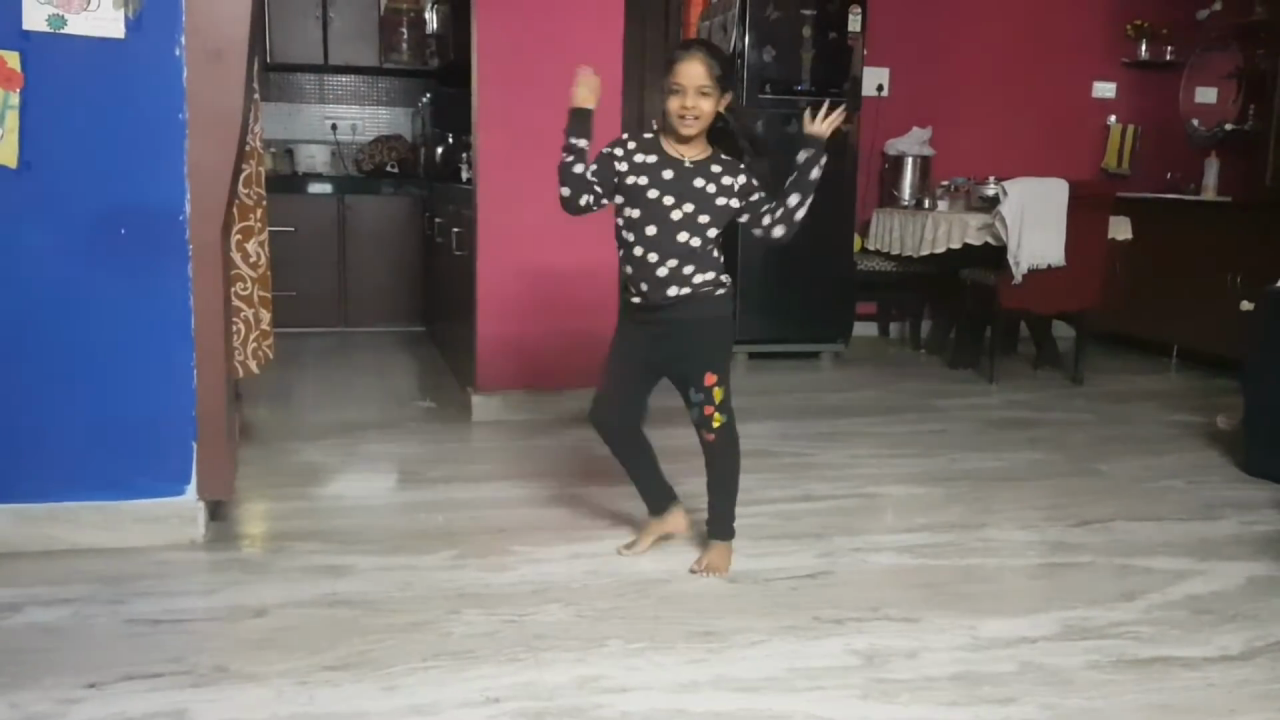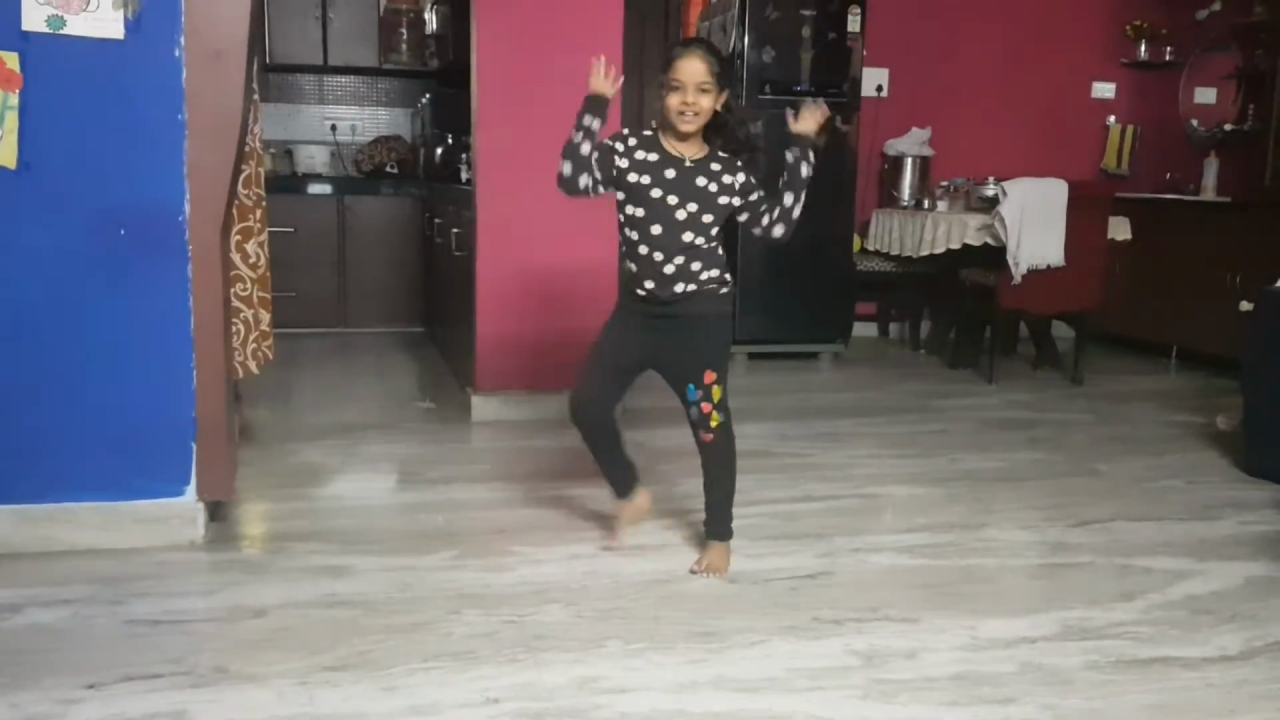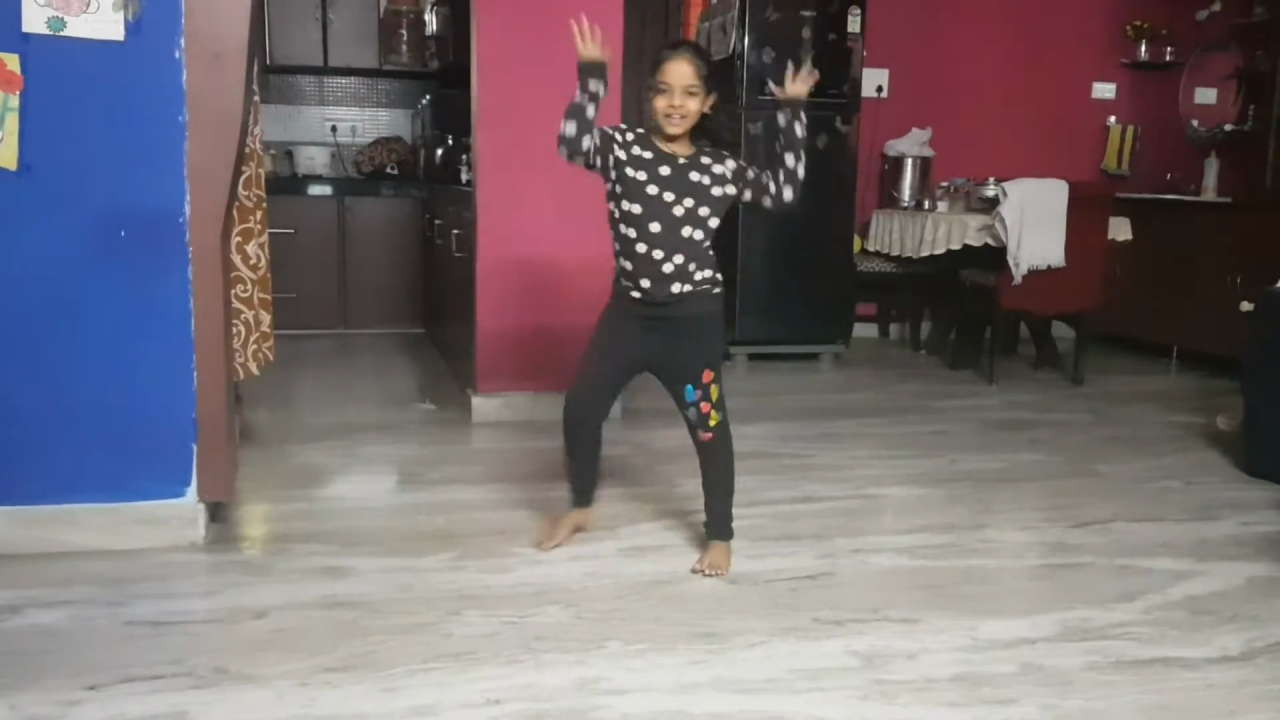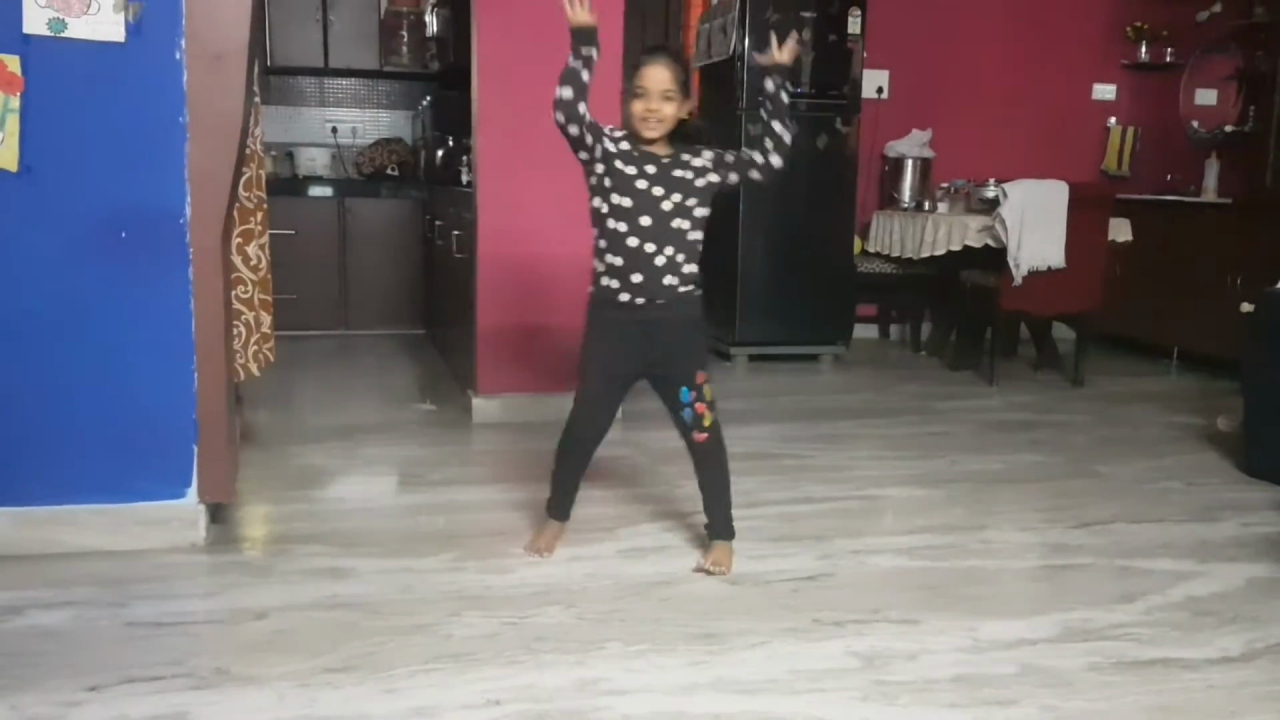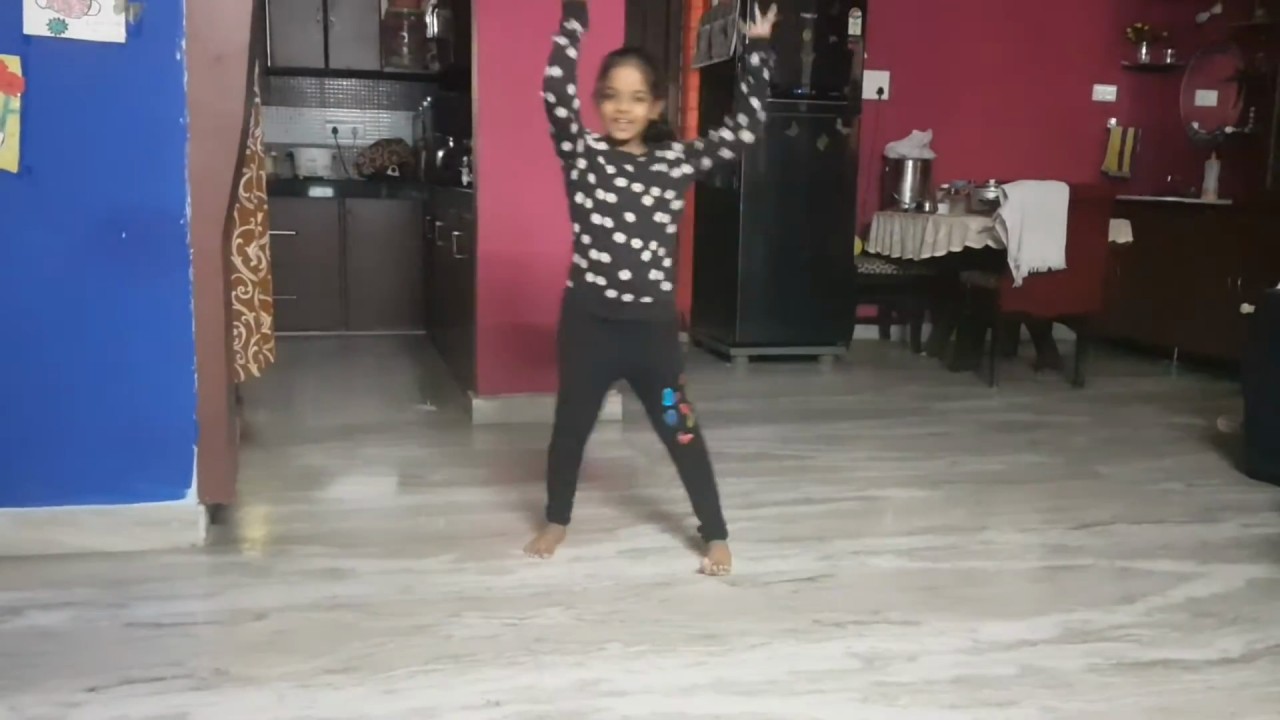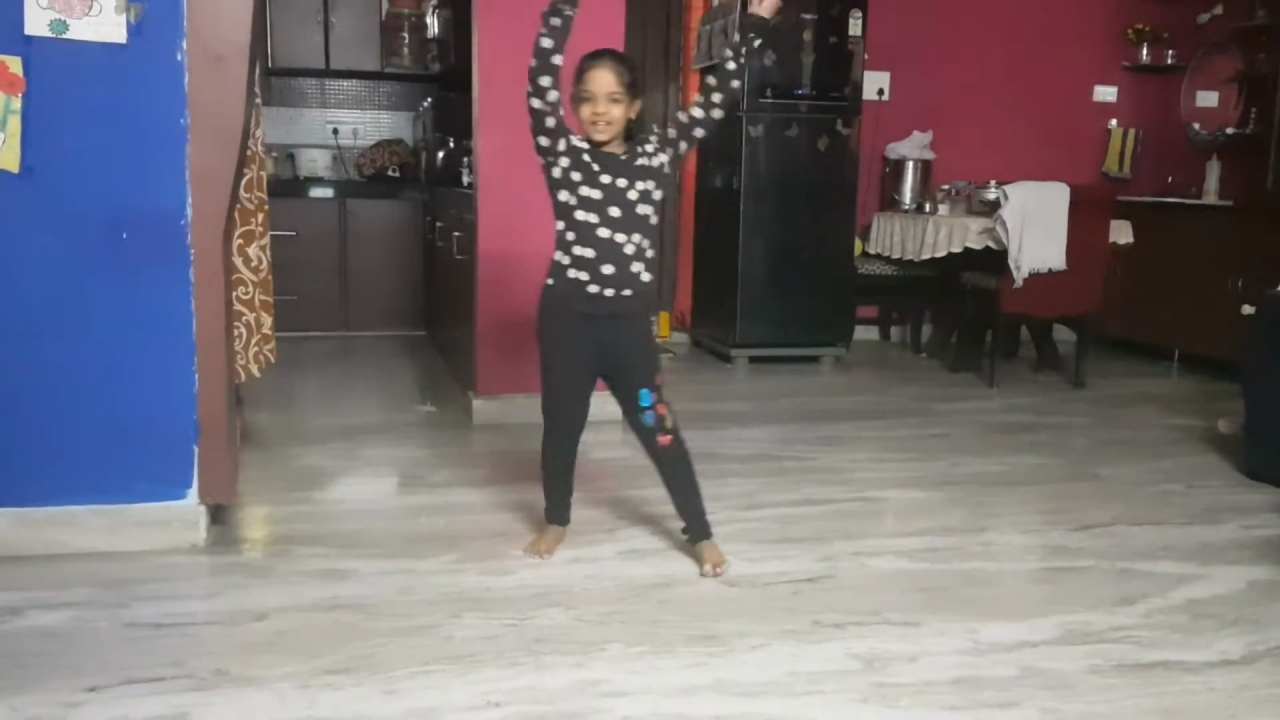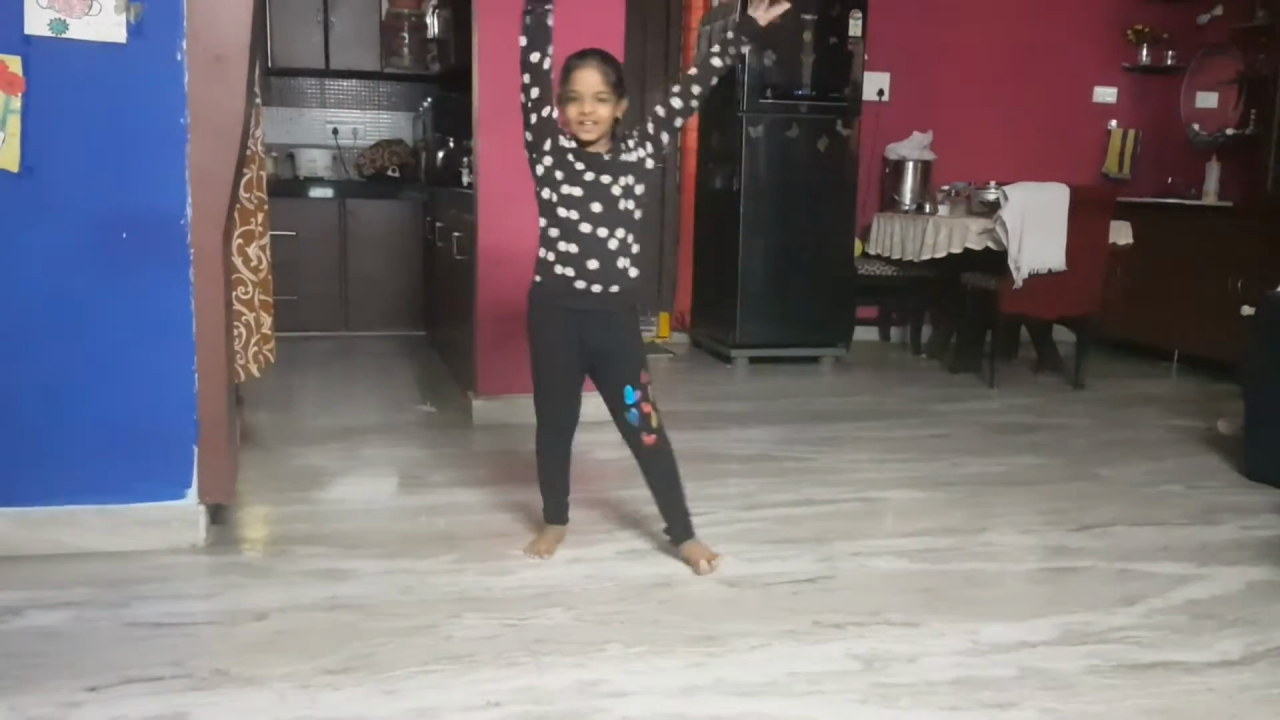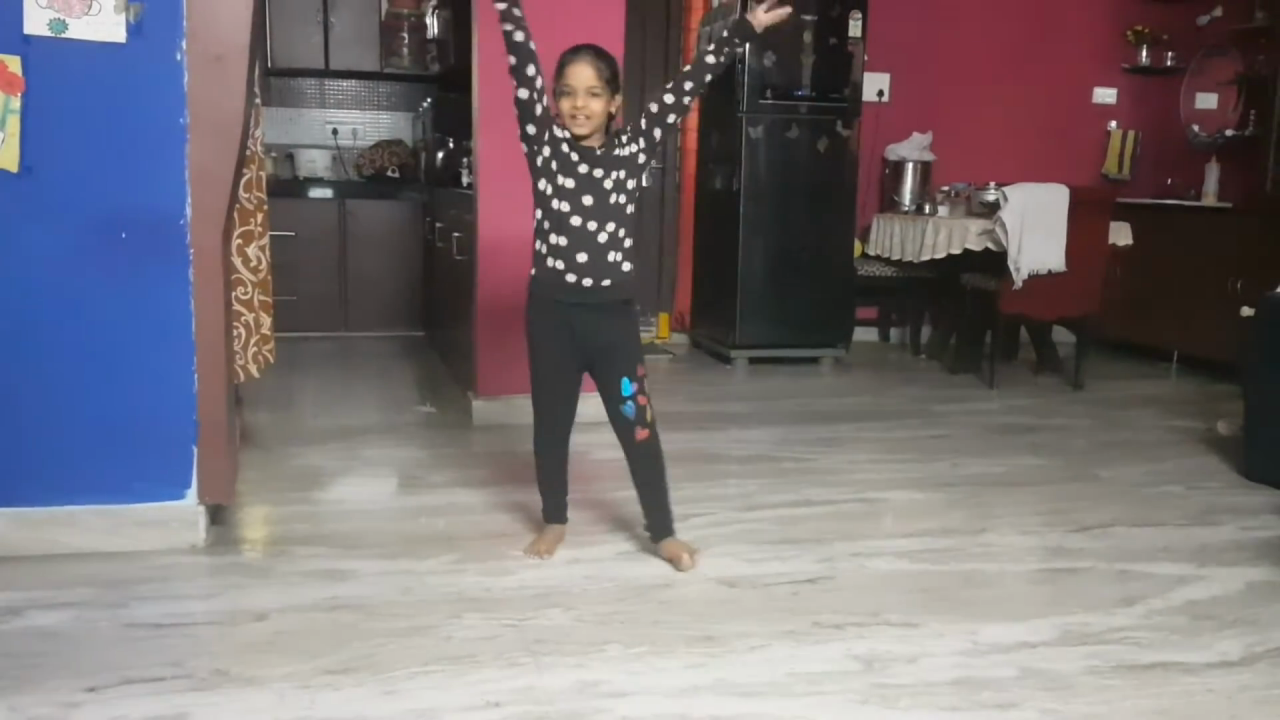
dt=0.1s
person 1, frame 1
left shoulder: (729, 174)
right shoulder: (630, 152)
left elbow: (776, 225)
right elbow: (575, 197)
left wrist: (813, 150)
right wrist: (581, 119)
left hip: (700, 317)
right hip: (639, 314)
left knee: (715, 425)
right knee: (611, 414)
left ankle: (720, 535)
right ankle: (667, 511)
person 1, frame 2
left shoulder: (728, 172)
right shoulder: (630, 149)
left elbow: (775, 223)
right elbow: (574, 178)
left wrist: (802, 148)
right wrist: (597, 104)
left hip: (699, 316)
right hip: (636, 308)
left knee: (711, 426)
right knee: (588, 400)
left ankle: (718, 535)
right ankle: (630, 494)
person 1, frame 3
left shoulder: (718, 167)
right shoulder: (620, 147)
left elbow: (781, 190)
right elbow: (572, 143)
left wrist: (791, 112)
right wrist: (592, 70)
left hip: (692, 317)
right hip: (629, 311)
left knee: (708, 425)
right knee: (581, 405)
left ankle: (719, 535)
right ankle: (580, 505)
person 1, frame 4
left shoulder: (702, 167)
right shoulder: (604, 154)
left elbow: (770, 156)
right elbow: (568, 109)
left wrist: (775, 78)
left hip: (679, 321)
right hip: (613, 318)
left knee: (701, 427)
right knee: (585, 423)
left ankle: (721, 534)
right ankle: (556, 516)
person 1, frame 5
left shoulder: (676, 161)
right shoulder: (581, 151)
left elbow: (744, 131)
right elbow: (557, 93)
left wrist: (757, 50)
left hip: (651, 322)
right hip: (589, 318)
left knee: (681, 429)
right knee: (571, 425)
left ankle: (715, 535)
right ankle: (556, 520)
person 1, frame 6
left shoulder: (656, 155)
right shoulder: (560, 152)
left elbow: (709, 103)
right elbow: (544, 76)
left hip: (628, 318)
right hip: (566, 315)
left knee: (658, 428)
right knee: (561, 424)
left ankle: (700, 533)
right ankle: (555, 520)
person 1, frame 7
left shoulder: (640, 152)
right shoulder: (547, 148)
left elbow: (689, 91)
right elbow: (532, 72)
left hip: (614, 315)
right hip: (554, 311)
left knee: (643, 426)
right knee: (554, 423)
left ankle: (683, 533)
right ankle: (554, 520)
person 1, frame 8
left shoulder: (634, 147)
right shoulder: (543, 143)
left elbow: (685, 87)
right elbow: (524, 68)
left hip: (612, 311)
right hip: (552, 308)
left knee: (636, 423)
right knee: (552, 420)
left ankle: (662, 531)
right ankle: (554, 521)
